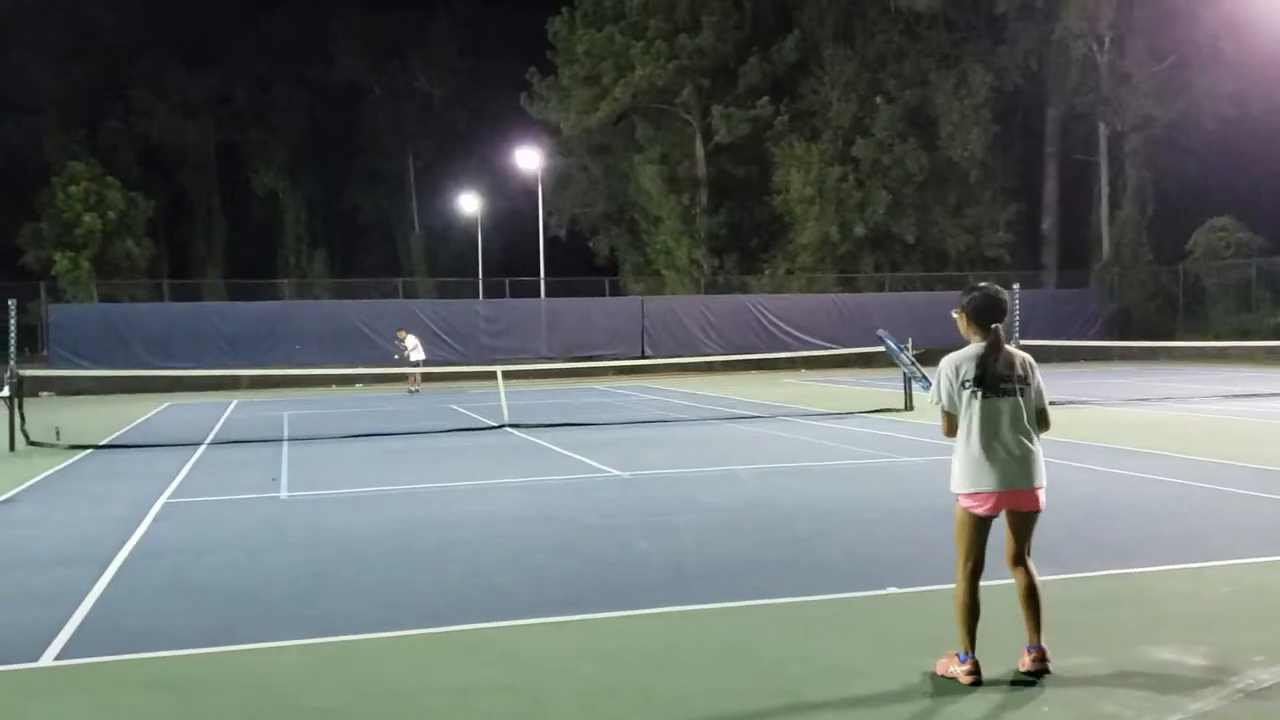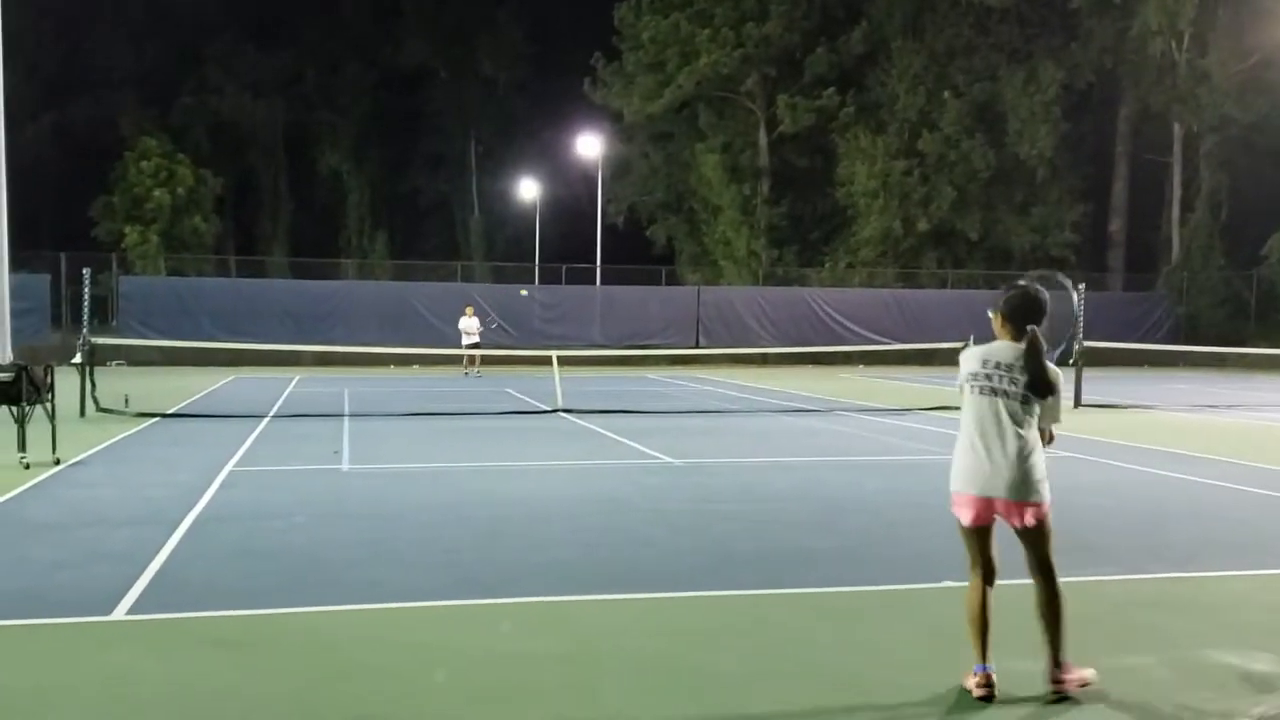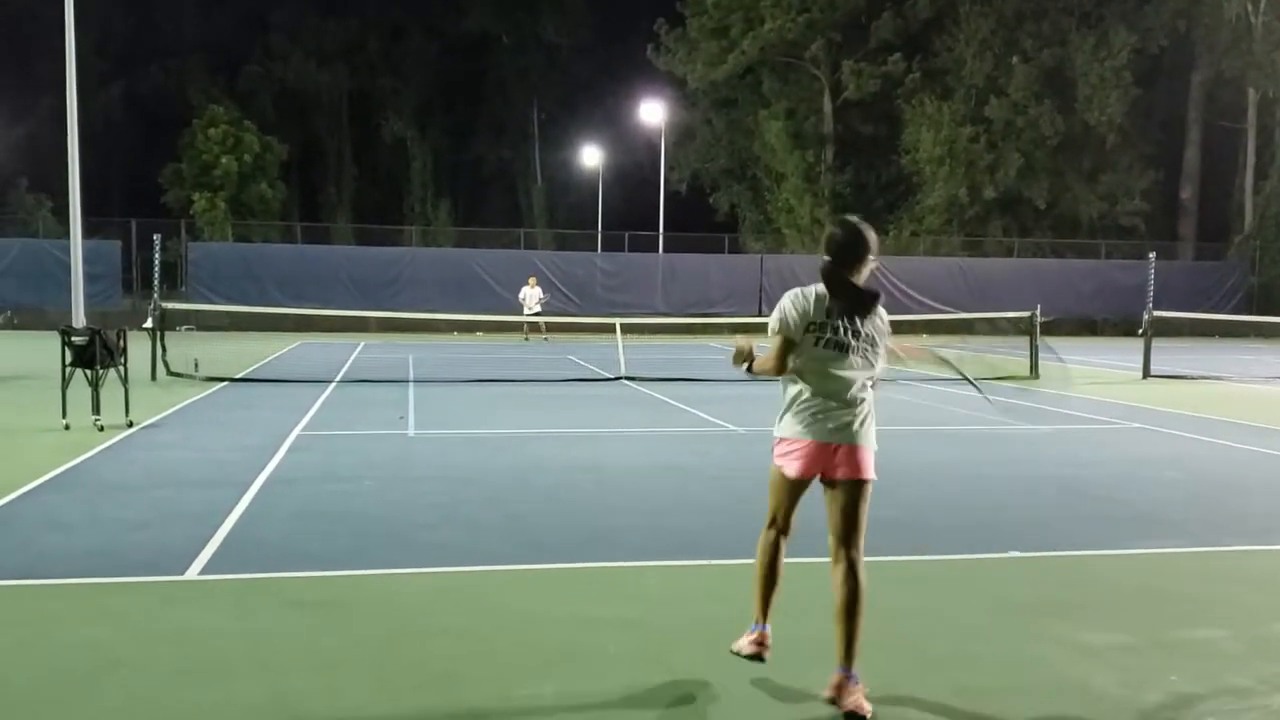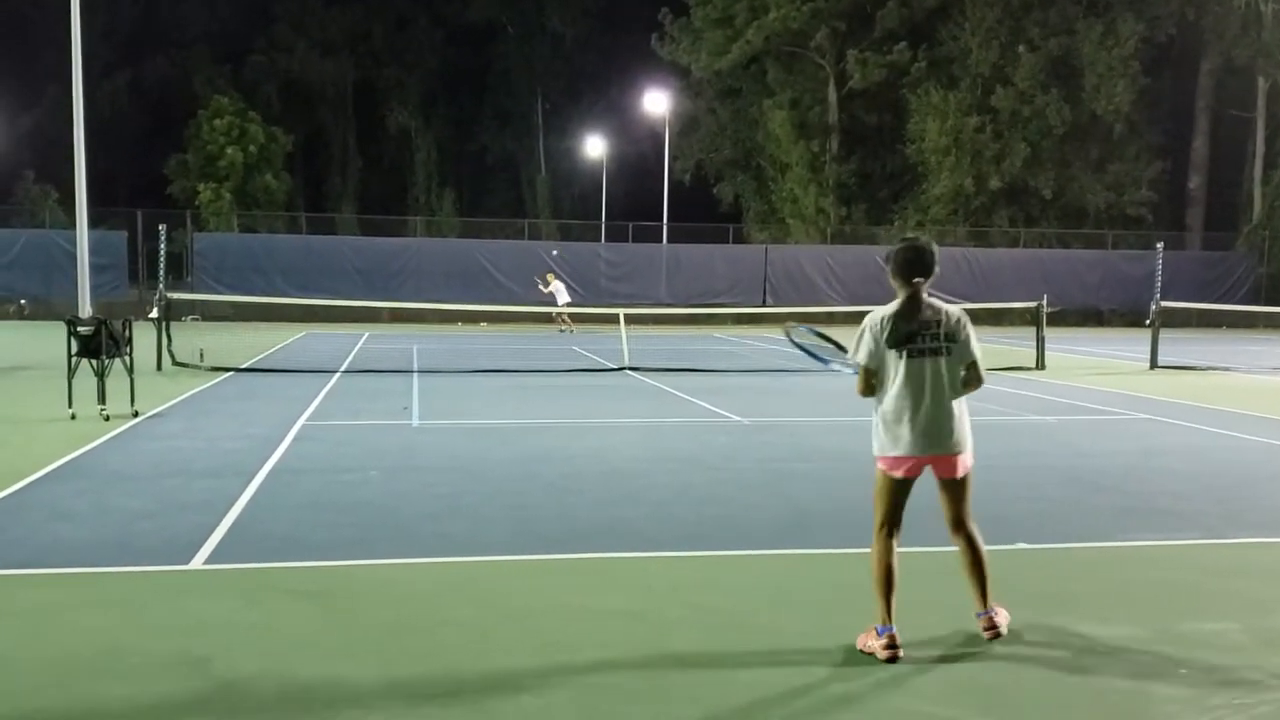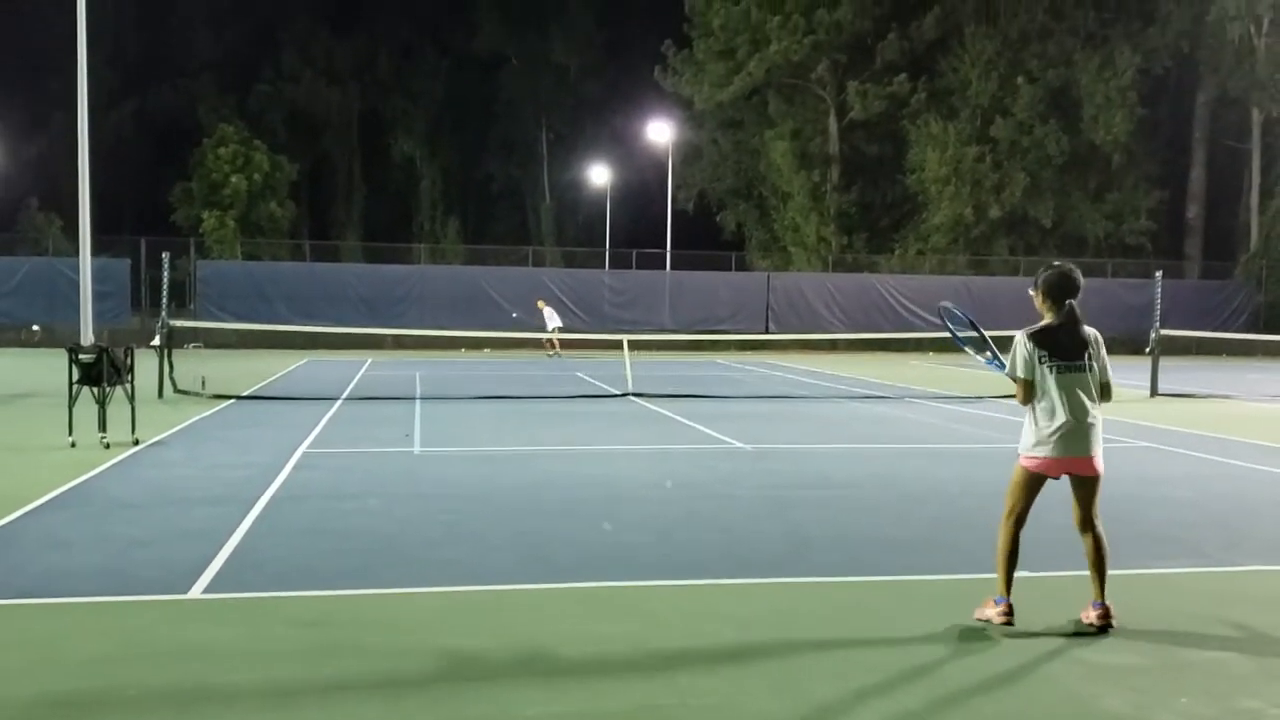
dt=1s
person 1, frame 1
left shoulder: (955, 364)
right shoulder: (1024, 362)
left elbow: (949, 429)
right elbow: (1043, 423)
left hip: (979, 480)
right hip: (1026, 478)
left knee: (969, 569)
right knee: (1021, 561)
left ankle: (966, 660)
right ankle: (1035, 651)
person 1, frame 2
left shoulder: (970, 358)
right shoulder: (1046, 374)
right elbow: (1043, 436)
left hip: (971, 484)
right hip: (1020, 486)
left knee: (981, 576)
right knee: (1045, 576)
left ankle: (982, 674)
right ankle: (1058, 669)
person 1, frame 3
left shoulder: (798, 299)
right shoulder: (875, 311)
left elbow: (776, 365)
left wrist: (747, 361)
left hip: (799, 438)
right hip: (849, 444)
left knee: (774, 531)
right knee: (848, 558)
left ankle: (759, 632)
person 1, frame 4
left shoulder: (878, 321)
right shoulder: (954, 318)
left elbow: (865, 389)
right elbow: (975, 379)
left hip: (899, 443)
right hip: (950, 440)
left knee: (885, 533)
right knee: (961, 525)
left ankle: (885, 633)
right ankle: (988, 612)
person 1, frame 5
left shoulder: (1029, 338)
right shoulder: (1091, 338)
left elbow: (1023, 395)
right elbow: (1105, 395)
left hip: (1043, 443)
right hip: (1086, 442)
left knee: (1012, 520)
right knee: (1088, 522)
left ankle: (1001, 603)
right ankle: (1099, 607)
